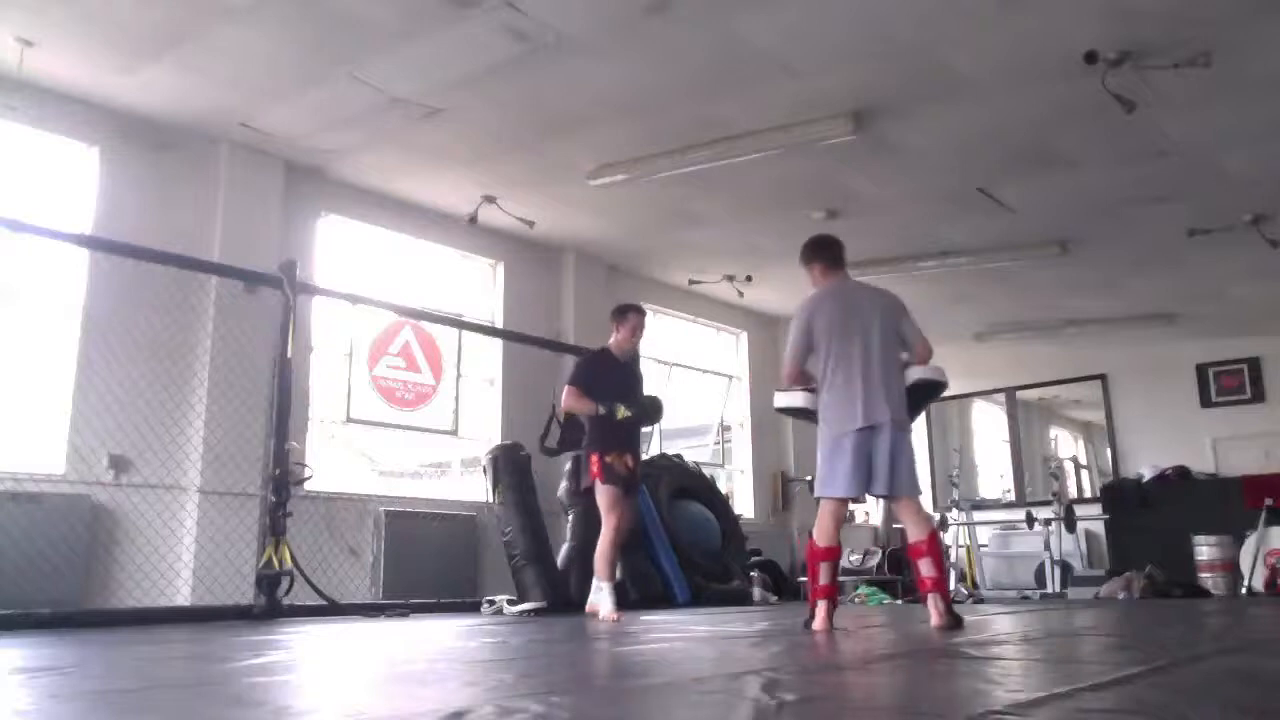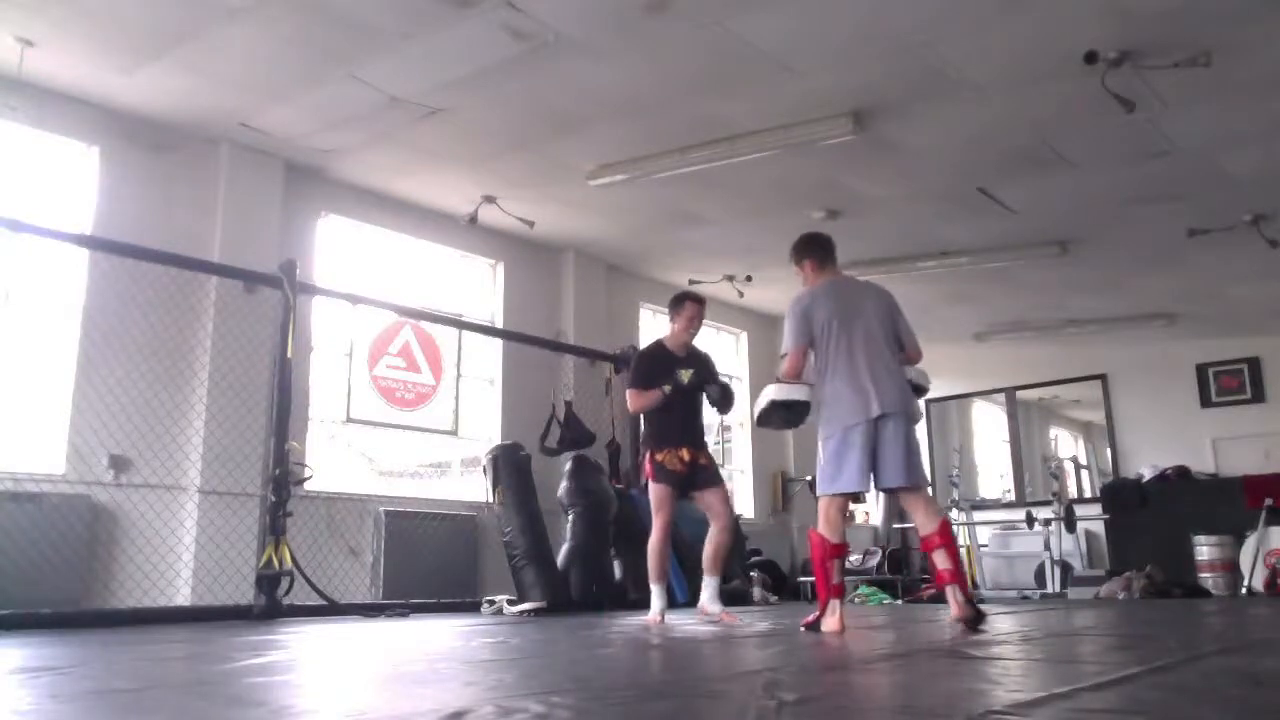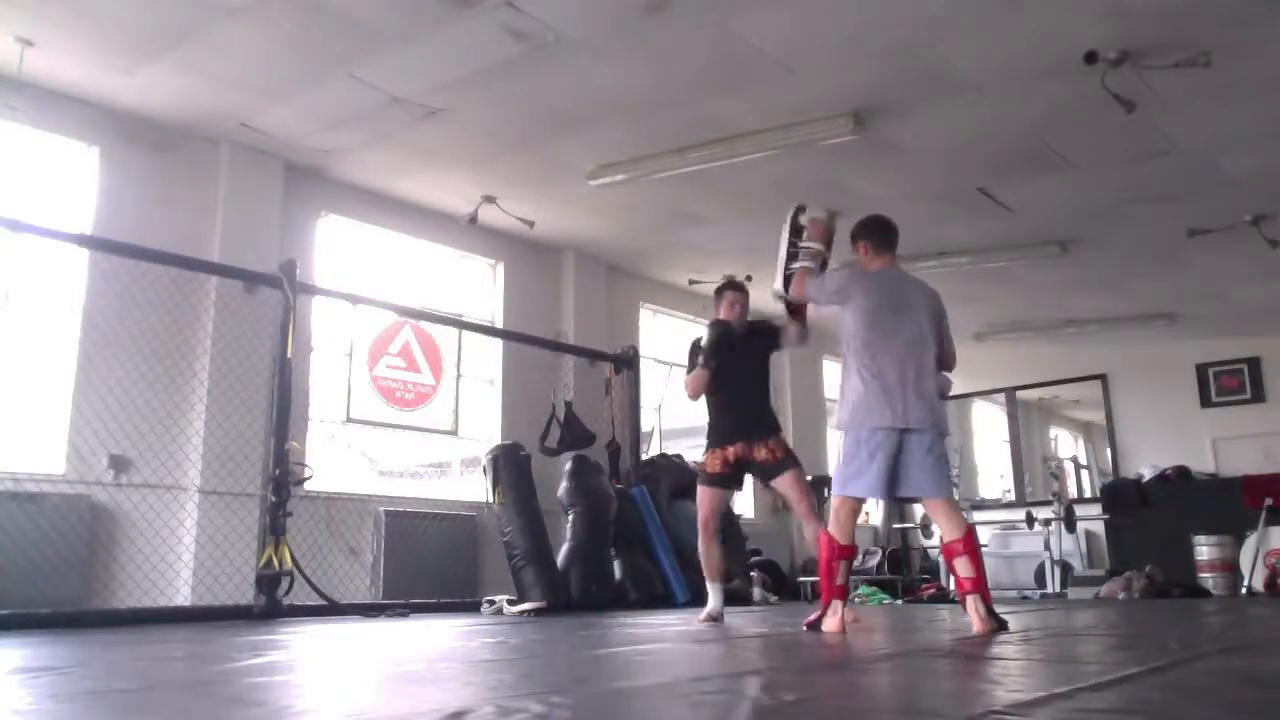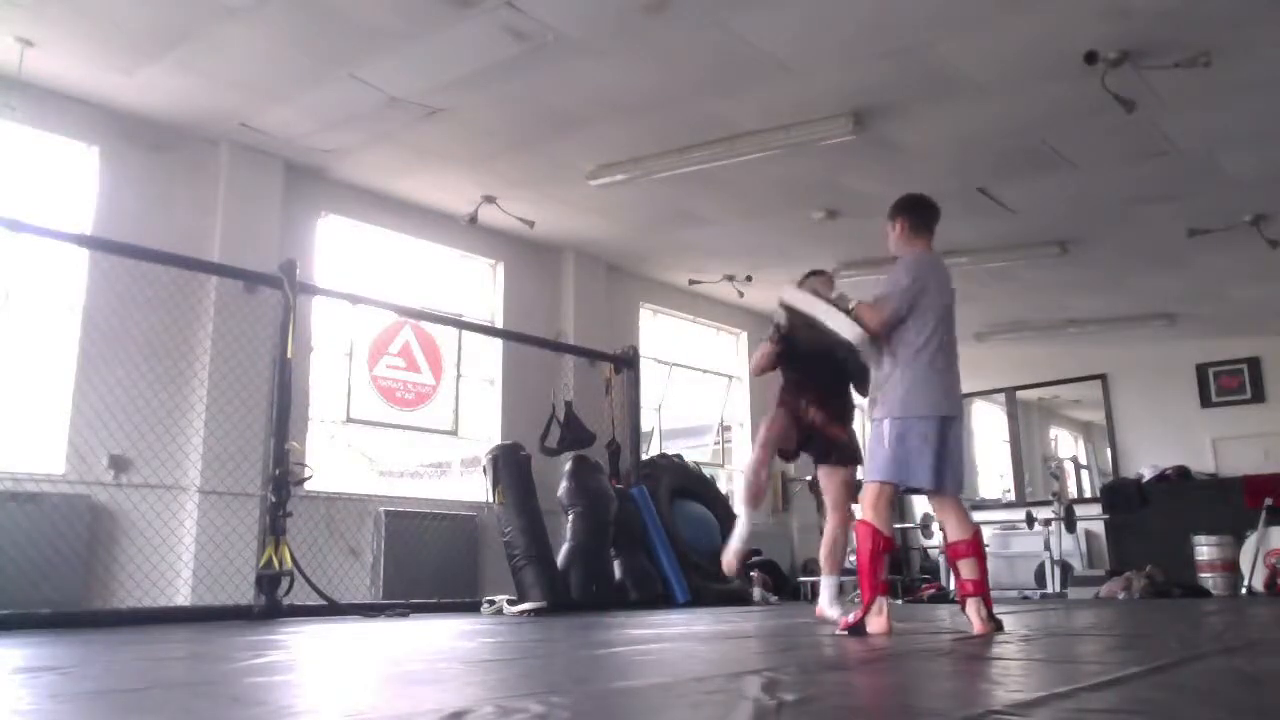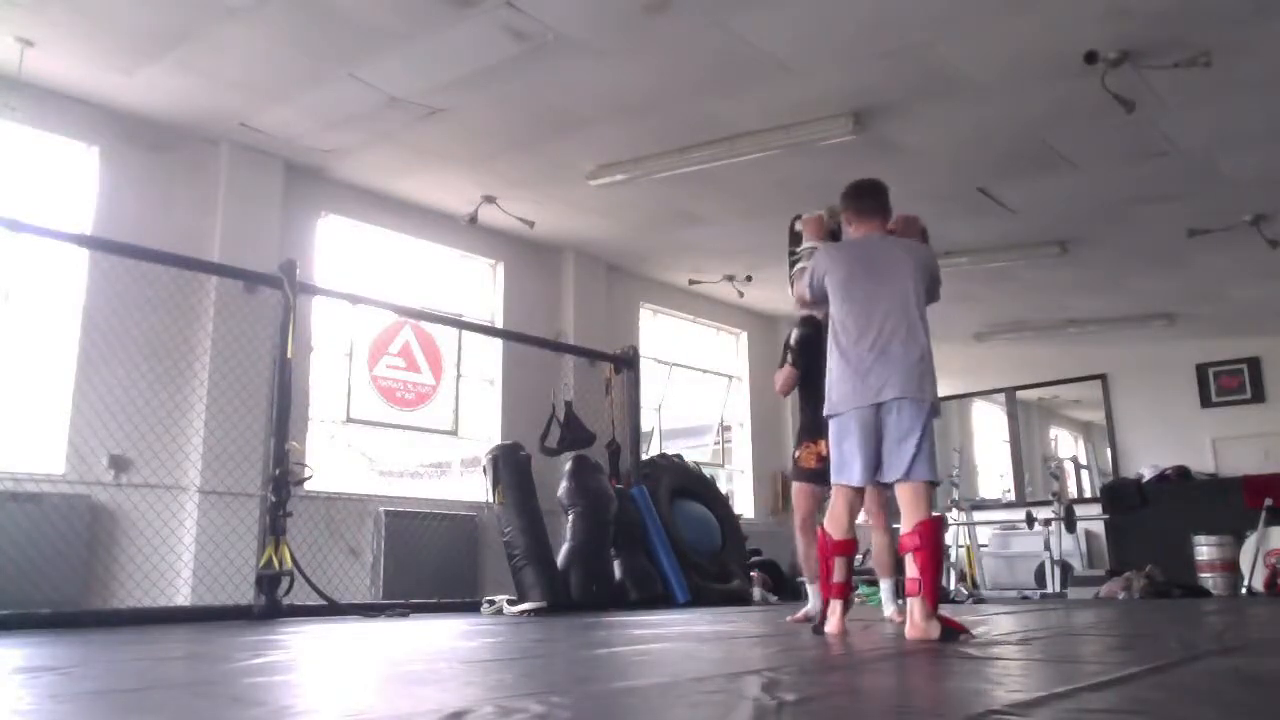
dt=1s
person 1, frame 1
left shoulder: (811, 307)
right shoulder: (887, 299)
left elbow: (791, 375)
right elbow: (923, 353)
left hip: (840, 419)
right hip: (889, 414)
left knee: (829, 511)
right knee: (908, 506)
left ankle: (821, 608)
right ankle: (938, 604)
person 1, frame 2
left shoulder: (806, 302)
right shoulder: (879, 294)
left elbow: (793, 369)
right elbow: (913, 354)
left hip: (843, 413)
right hip: (892, 406)
left knee: (831, 507)
right knee: (917, 499)
left ankle: (830, 609)
right ankle: (958, 596)
person 1, frame 3
left shoulder: (852, 280)
right shoulder: (927, 294)
left elbow: (797, 291)
right elbow: (948, 361)
left wrist: (814, 243)
left hip: (868, 418)
right hip: (922, 416)
left knee: (843, 509)
right knee: (943, 507)
left ankle: (833, 609)
right ankle: (979, 606)
person 1, frame 4
left shoulder: (912, 266)
right shoulder: (937, 272)
left elbow: (874, 320)
left wrist: (843, 306)
right wrist: (861, 311)
left hip: (906, 402)
right hip: (941, 403)
left knee: (876, 498)
right knee: (947, 502)
left ankle: (874, 607)
right ankle: (979, 608)
person 1, frame 5
left shoulder: (831, 257)
right shoulder: (918, 254)
left elbow: (802, 295)
left wrist: (811, 243)
left hip: (850, 391)
right hip: (908, 387)
left knee: (844, 496)
right knee: (913, 495)
left ankle: (834, 609)
right ankle: (921, 613)
person 2, frame 1
left shoulder: (633, 368)
right shoulder: (593, 362)
right elbow: (568, 401)
right wrist: (609, 409)
left hip: (630, 454)
right hip: (603, 452)
left knee: (624, 528)
right knee: (613, 522)
left ankle: (595, 596)
right ankle: (605, 601)
person 2, frame 2
left shoulder: (703, 361)
right shoulder: (648, 357)
left elbow: (722, 405)
right elbow: (634, 404)
left wrist: (722, 397)
right wrist: (672, 384)
left hip: (697, 449)
right hip: (662, 450)
left knee: (723, 520)
right knee: (663, 524)
left ankle: (709, 599)
right ankle: (657, 602)
person 2, frame 3
left shoulder: (759, 333)
right shoulder: (702, 346)
left elbow: (799, 336)
right elbow: (691, 392)
right wrist: (710, 352)
left hip: (763, 438)
right hip: (721, 443)
left knee: (806, 508)
right knee: (706, 524)
right ankle: (715, 603)
person 2, frame 4
right shoulder: (791, 332)
left elbow: (864, 385)
right elbow: (756, 368)
left wrist: (855, 364)
right wrist: (782, 329)
left hip: (836, 424)
right hip: (796, 413)
left knee: (840, 510)
right knee: (771, 432)
left ankle: (827, 599)
right ankle: (742, 530)
person 2, frame 5
right shoulder: (802, 334)
right elbow: (781, 387)
right wrist: (795, 353)
right hip: (812, 441)
left knee: (876, 518)
right knee: (803, 522)
left ankle: (889, 601)
right ankle: (815, 601)
